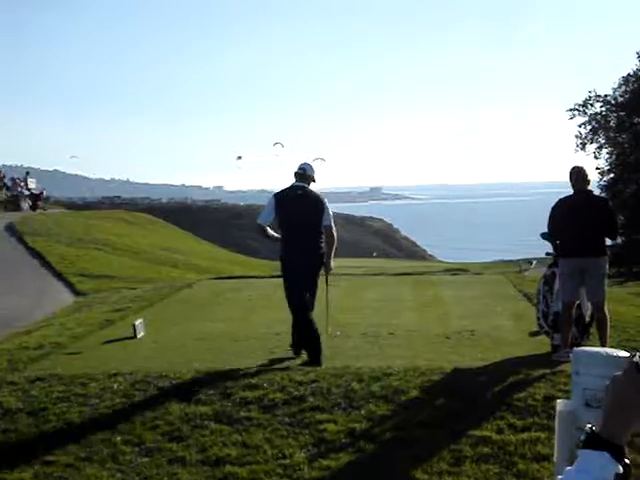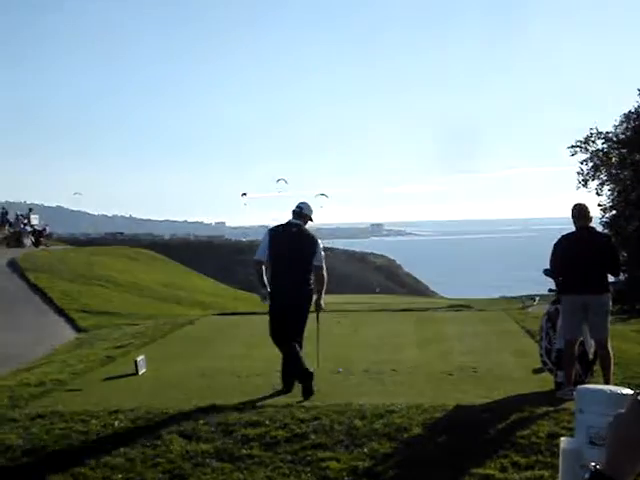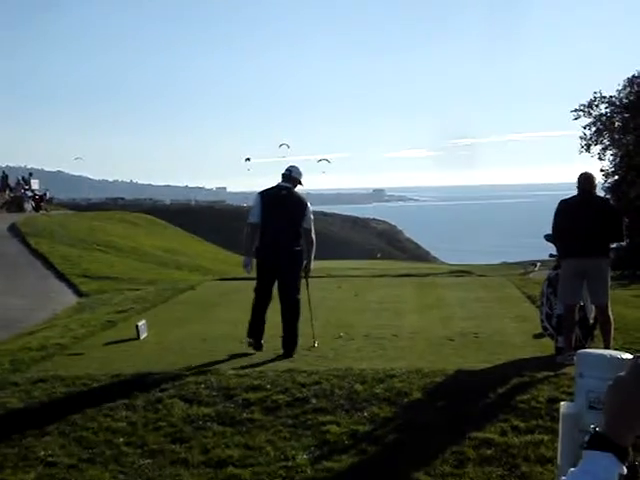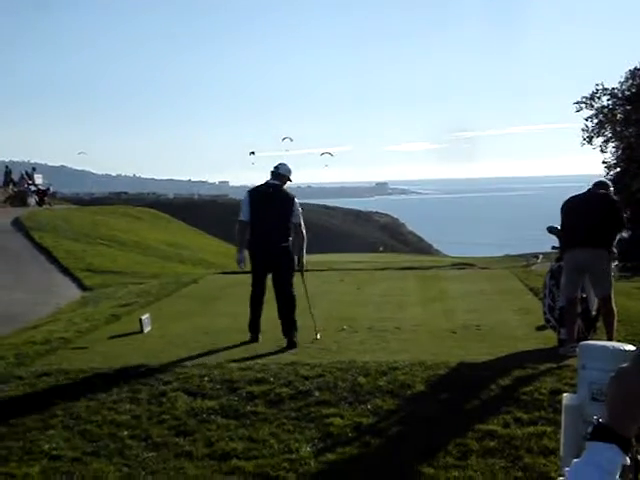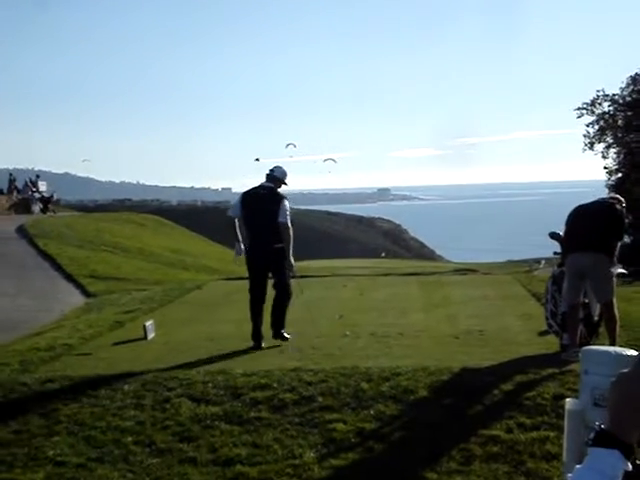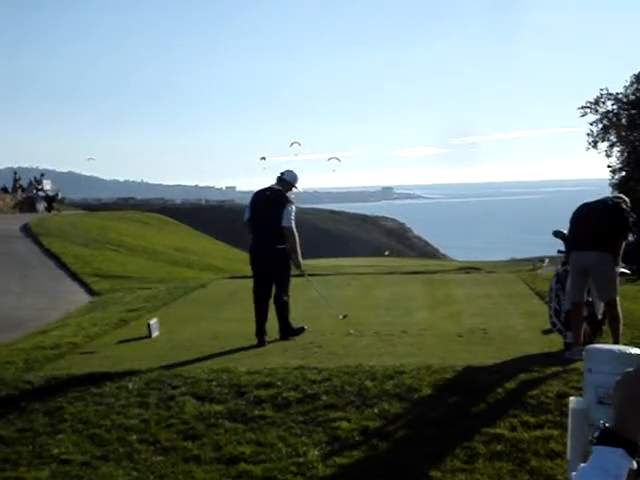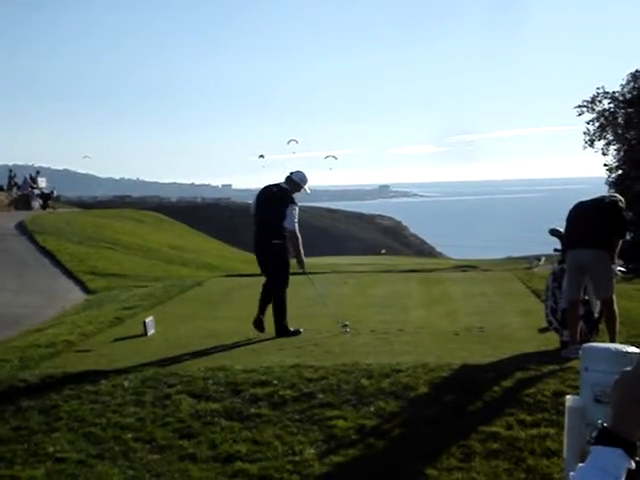
dt=0.3s
person 1, frame 1
left shoulder: (278, 198)
right shoulder: (319, 200)
left elbow: (262, 226)
right elbow: (330, 232)
left wrist: (278, 237)
right wrist: (329, 258)
left hip: (291, 257)
right hip: (315, 256)
left knee: (299, 305)
right knee: (306, 302)
left ankle: (314, 353)
right ankle: (299, 344)
person 1, frame 2
left shoulder: (272, 233)
right shoulder: (312, 240)
left elbow: (259, 263)
right elbow: (320, 272)
left wrist: (264, 287)
right wrist: (320, 297)
left hip: (279, 292)
right hip: (303, 293)
left knee: (280, 337)
right knee: (295, 337)
left ankle: (304, 374)
right ankle: (288, 381)
person 1, frame 3
left shoulder: (263, 197)
right shoulder: (302, 202)
left elbow: (253, 227)
right elbow: (309, 235)
left wrist: (248, 255)
right wrist: (309, 261)
left hip: (267, 254)
right hip: (293, 255)
left knee: (262, 297)
right knee: (290, 300)
left ankle: (256, 338)
right ankle: (289, 347)
person 1, frame 4
left shoulder: (252, 194)
right shoulder: (290, 198)
left elbow: (242, 225)
right elbow: (299, 230)
left wrist: (240, 252)
right wrist: (301, 255)
left hip: (257, 249)
right hip: (282, 250)
left knee: (257, 291)
right knee: (285, 293)
left ankle: (254, 332)
right ankle: (290, 334)
person 1, frame 5
left shoulder: (246, 196)
right shoulder: (280, 199)
left elbow: (232, 217)
right elbow: (286, 228)
left wrist: (239, 242)
right wrist: (289, 255)
left hip: (254, 251)
right hip: (276, 250)
left knee: (257, 295)
right knee: (283, 289)
left ankle: (257, 338)
right ankle: (277, 328)
person 1, frame 6
left shoulder: (256, 196)
right shoulder: (286, 202)
left elbow: (248, 222)
right elbow: (290, 231)
right wrist: (297, 256)
left hip: (257, 250)
right hip: (278, 251)
left knee: (260, 293)
right knee: (281, 291)
left ankle: (261, 333)
right ankle: (285, 329)
person 1, frame 7
left shoulder: (264, 191)
right shoulder: (289, 202)
left elbow: (256, 216)
right elbow: (293, 233)
right wrist: (300, 257)
left hip: (260, 244)
right hip: (277, 247)
left knee: (270, 283)
right knee: (279, 288)
left ankle: (260, 315)
right ankle: (281, 327)
person 2, frame 1
left shoulder: (561, 205)
right shoulder: (602, 204)
left elbow: (553, 233)
right elbow: (613, 233)
left hip: (569, 258)
right hip: (596, 257)
left knee: (567, 305)
right knee: (599, 306)
left ankle: (565, 349)
right ankle: (604, 349)
person 2, frame 2
left shoulder: (563, 242)
right shoulder: (605, 240)
left elbow: (555, 270)
right elbow: (615, 270)
left hip: (571, 295)
right hip: (598, 295)
left knee: (570, 343)
right knee: (602, 343)
left ankle: (568, 387)
right ankle: (608, 387)
person 2, frame 3
left shoulder: (564, 206)
right shoulder: (607, 206)
left elbow: (556, 235)
right elbow: (618, 236)
left hip: (571, 260)
right hip: (598, 259)
left knee: (569, 308)
right knee: (603, 308)
left ankle: (568, 352)
right ankle: (608, 351)
person 2, frame 4
left shoulder: (571, 202)
right shoulder: (610, 200)
right elbow: (616, 227)
right wrist: (610, 248)
left hip: (571, 252)
right hip: (597, 252)
left knee: (571, 299)
right knee: (605, 299)
left ankle: (571, 343)
right ankle: (611, 343)
person 2, frame 5
left shoulder: (578, 210)
right shoulder: (615, 209)
right elbow: (616, 237)
right wrist: (612, 258)
left hip: (572, 257)
right hip: (598, 257)
left knee: (573, 305)
right knee: (608, 304)
left ankle: (573, 348)
right ankle: (613, 348)
person 2, frame 6
left shoulder: (583, 208)
right shoulder: (620, 208)
left elbow: (572, 234)
right elbow: (621, 236)
right wrist: (616, 259)
left hip: (576, 255)
right hip: (602, 255)
left knee: (576, 303)
right knee: (611, 302)
left ankle: (577, 347)
right ankle: (617, 346)
person 2, frame 7
left shoulder: (578, 207)
right shoulder: (616, 205)
left elbow: (568, 232)
right elbow: (619, 234)
right wrist: (613, 256)
left hip: (573, 253)
right hip: (598, 253)
left knee: (573, 301)
right knee: (608, 300)
left ankle: (573, 345)
